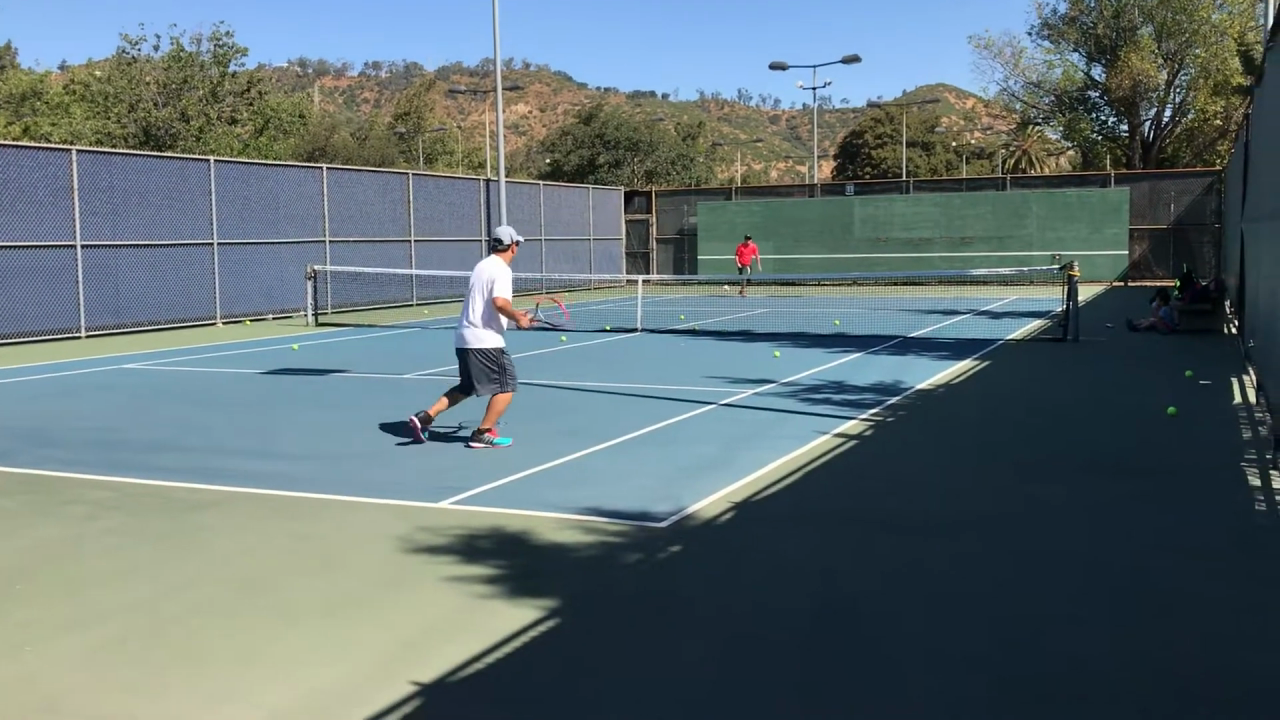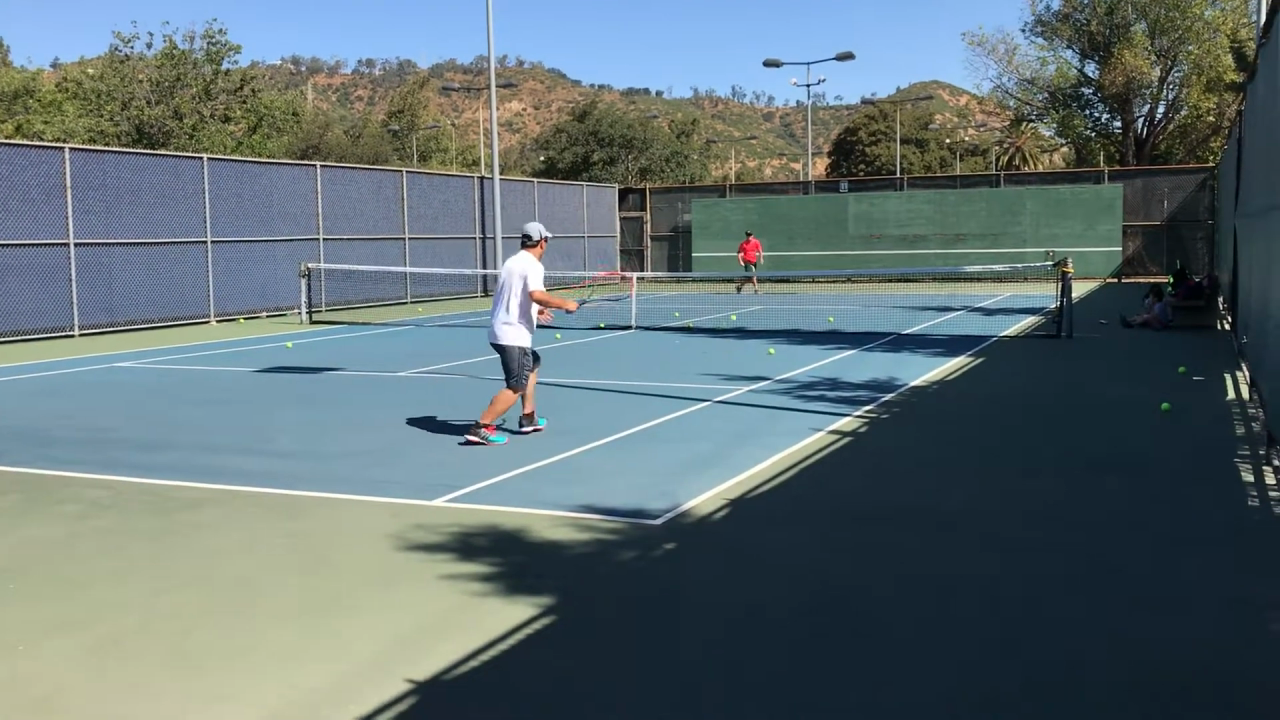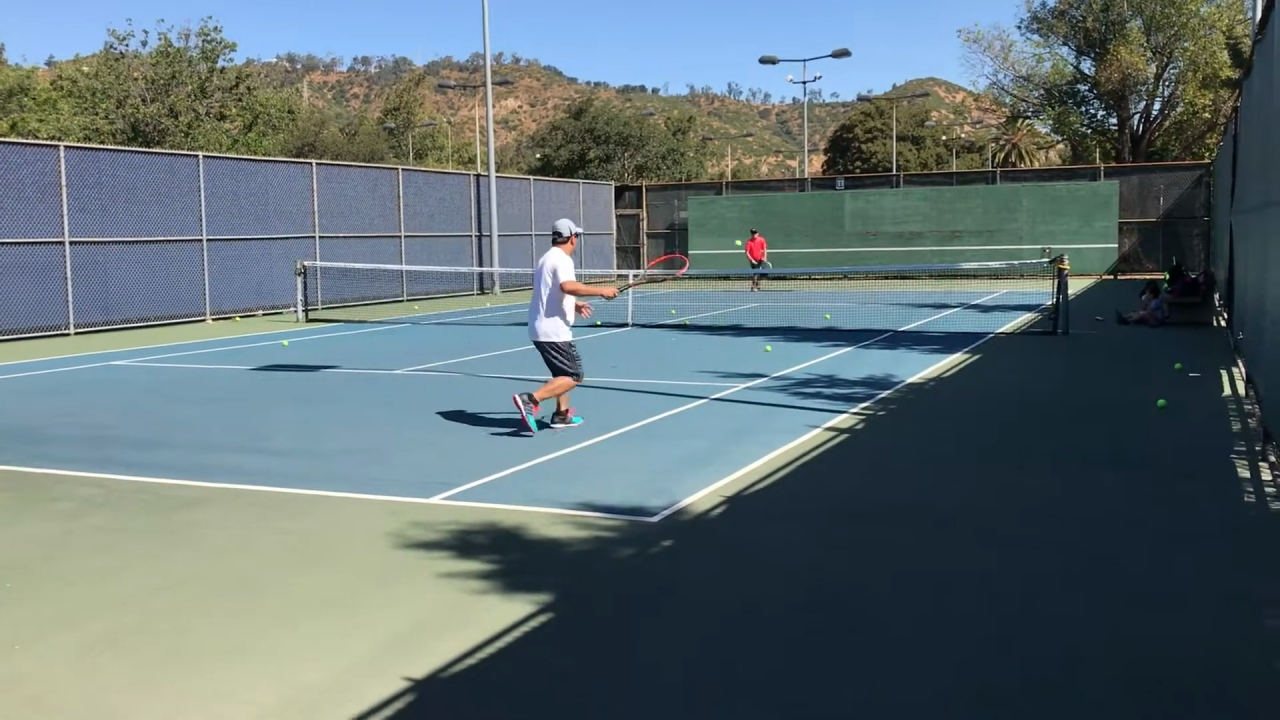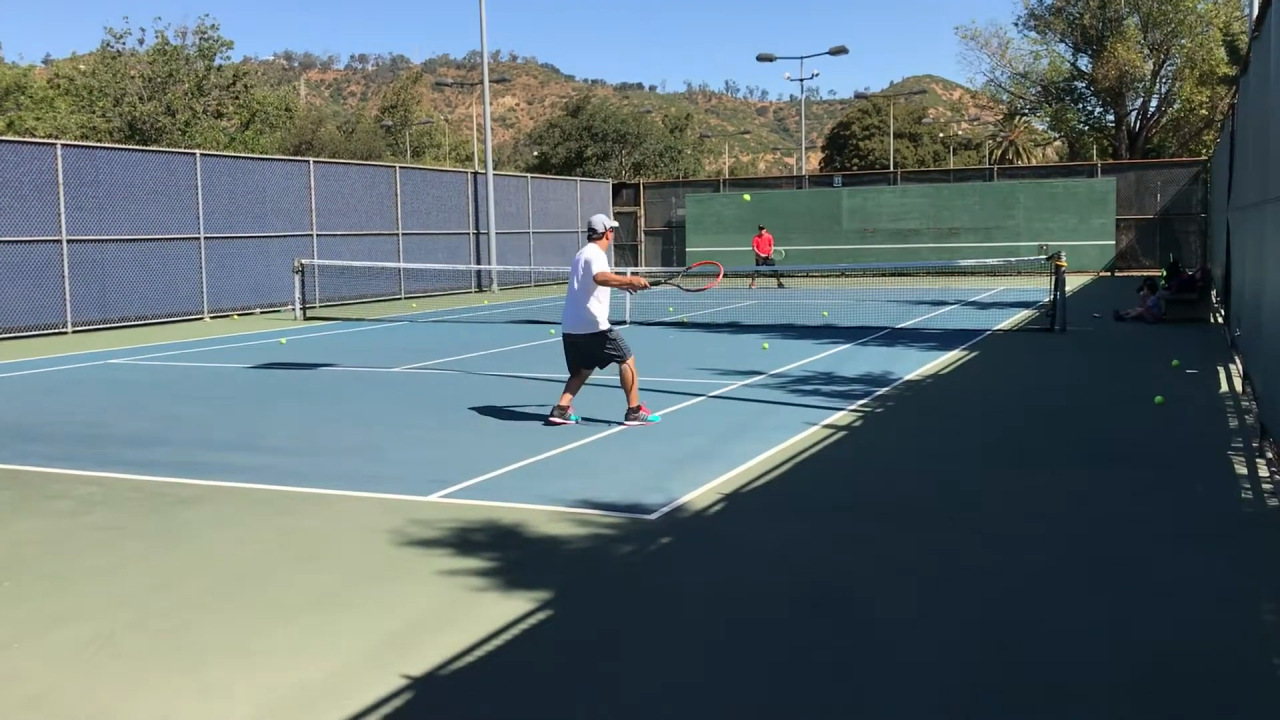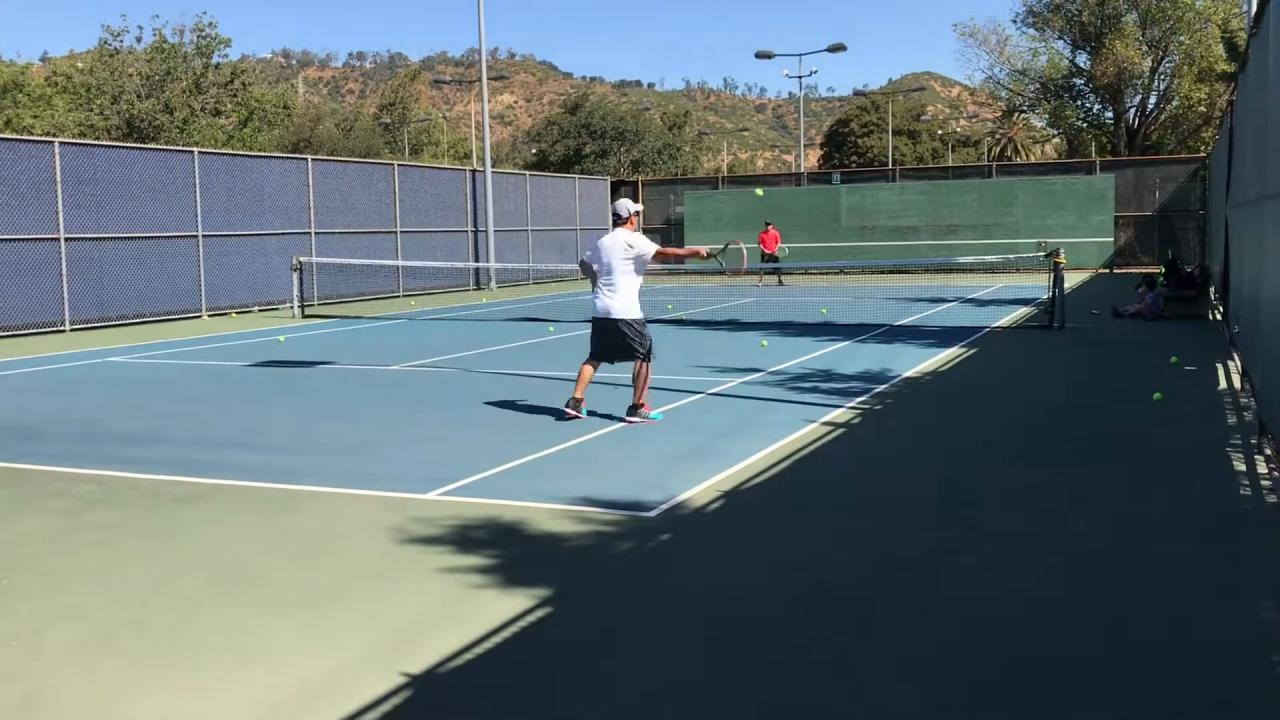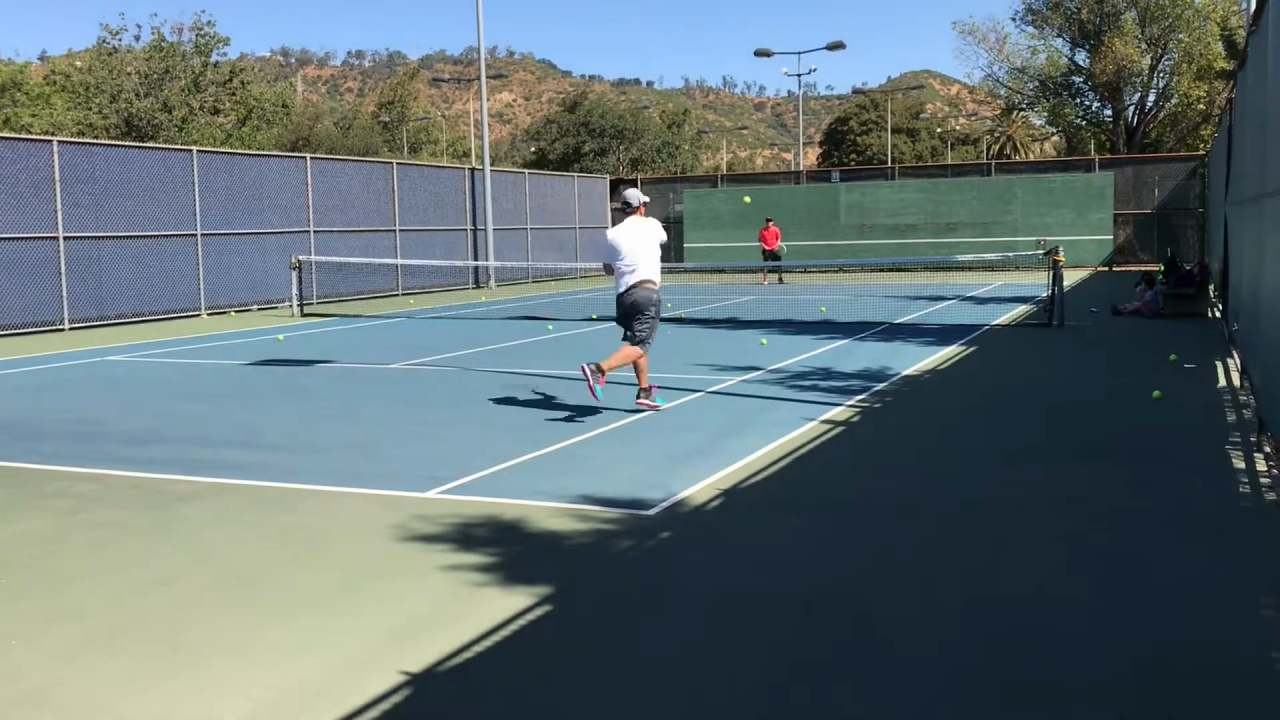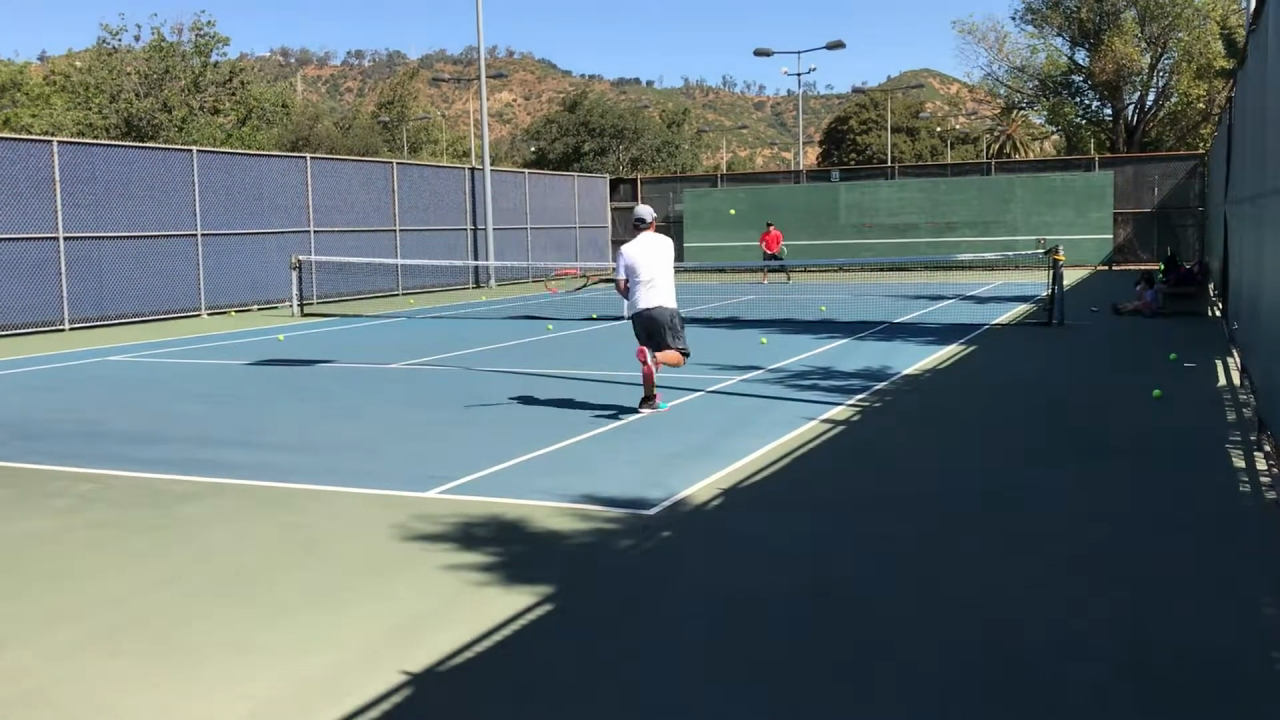
dt=0.2s
person 1, frame 1
left shoulder: (482, 266)
right shoulder: (502, 270)
right elbow: (500, 303)
left wrist: (514, 314)
right wrist: (518, 318)
left hip: (465, 337)
right hip: (485, 341)
left knee: (467, 387)
right knee: (506, 388)
left ankle: (425, 417)
right ankle: (483, 433)
person 1, frame 2
left shoulder: (511, 262)
right shoulder: (532, 265)
right elbow: (537, 295)
left wrist: (535, 310)
right wrist: (564, 304)
left hip: (500, 331)
right hip: (513, 335)
left knee: (532, 366)
right knee: (515, 387)
left ankle: (528, 418)
right ankle: (481, 428)
person 1, frame 3
left shoulder: (547, 258)
right shoulder: (561, 260)
right elbow: (567, 286)
left wrist: (573, 304)
right wrist: (602, 291)
left hip: (540, 329)
right hip: (553, 331)
left knee: (565, 370)
right knee: (572, 377)
left ankle: (562, 414)
right ankle: (529, 400)
person 1, frame 4
left shoulder: (583, 253)
right shoulder: (595, 254)
right elbow: (601, 278)
left wrist: (621, 282)
right wrist: (630, 280)
left hip: (571, 326)
right hip: (591, 326)
left knee: (582, 369)
right knee: (626, 359)
left ankle: (560, 410)
right ankle: (634, 411)
person 1, frame 5
left shoulder: (600, 242)
right shoulder: (633, 240)
left elbow: (584, 264)
right elbow: (659, 253)
right wrist: (691, 252)
left hip: (600, 310)
right hip: (625, 312)
left knee: (594, 358)
right knee: (643, 357)
left ankle: (575, 401)
right ankle: (636, 408)
person 1, frame 6
left shoulder: (612, 234)
right shoulder: (653, 225)
left elbow: (609, 269)
right elbow: (662, 239)
left hip: (625, 294)
right hip: (647, 291)
left knee: (635, 342)
right knee: (638, 346)
left ankle: (644, 391)
right ankle: (598, 370)
person 1, frame 7
left shoulder: (625, 250)
right shoulder: (666, 242)
left elbow: (620, 286)
left hip: (639, 310)
right hip: (664, 308)
left knee: (657, 352)
right knee: (677, 357)
left ankle: (649, 399)
right ankle: (650, 356)
